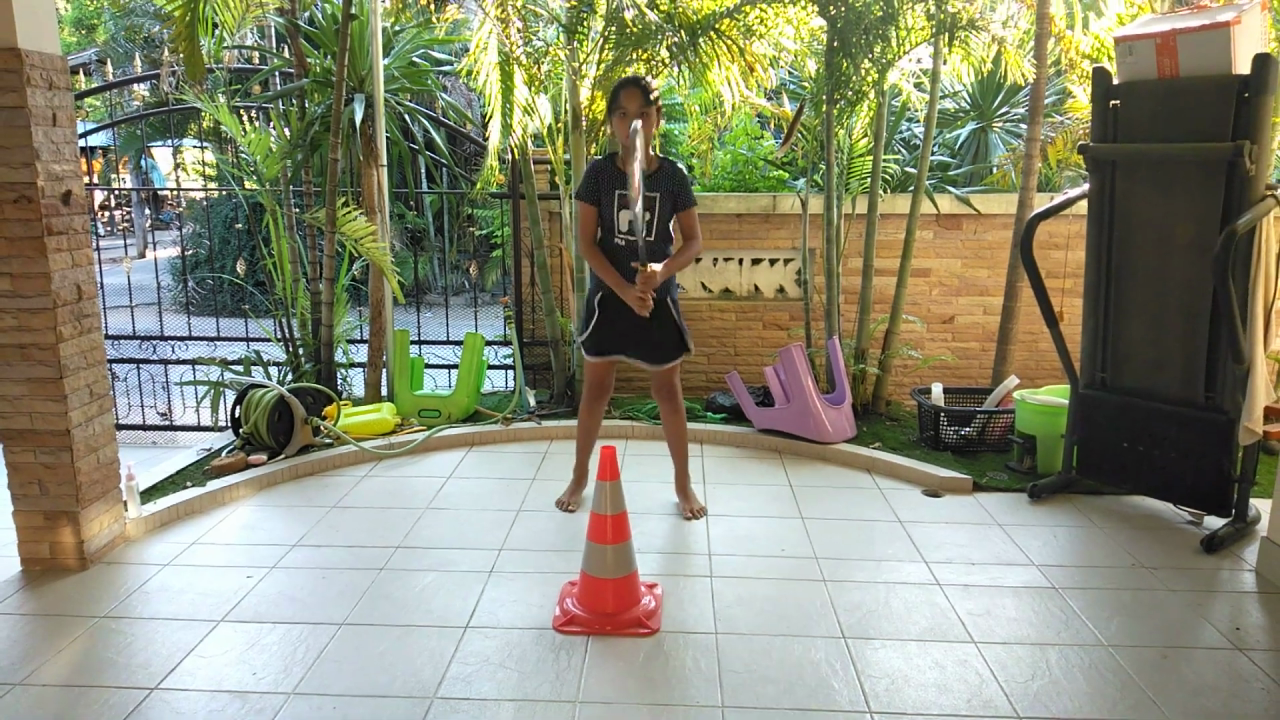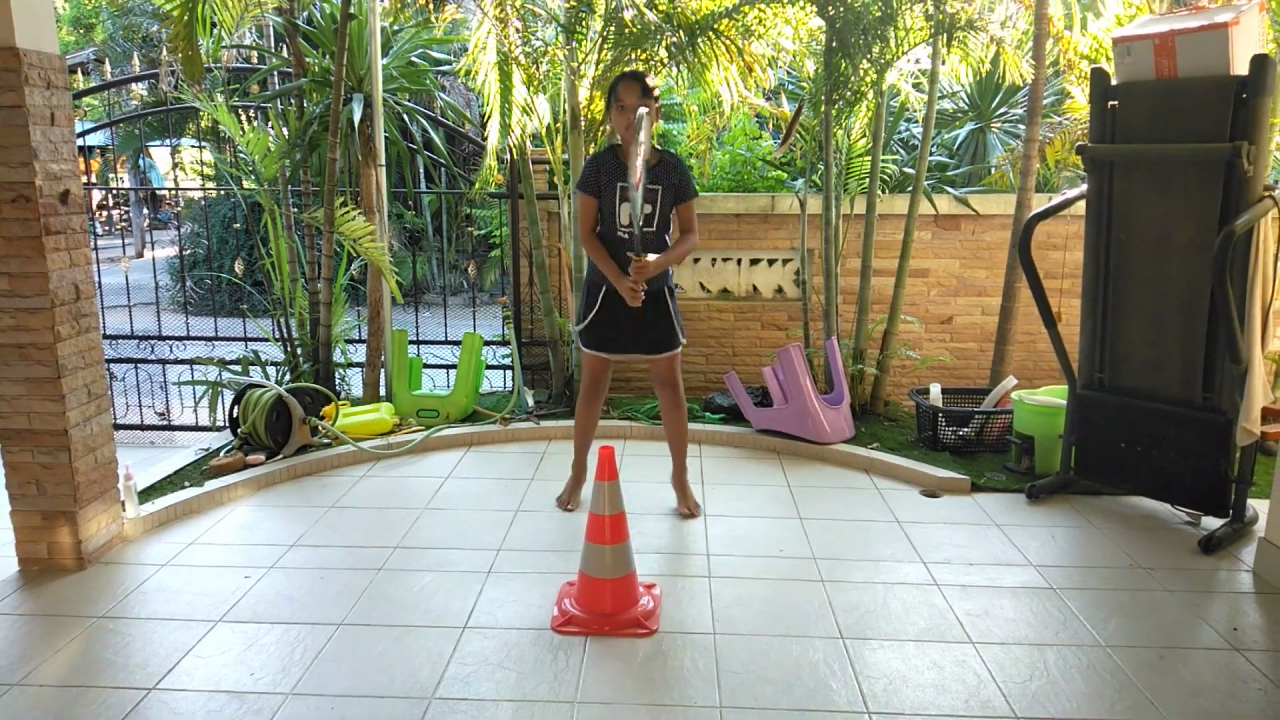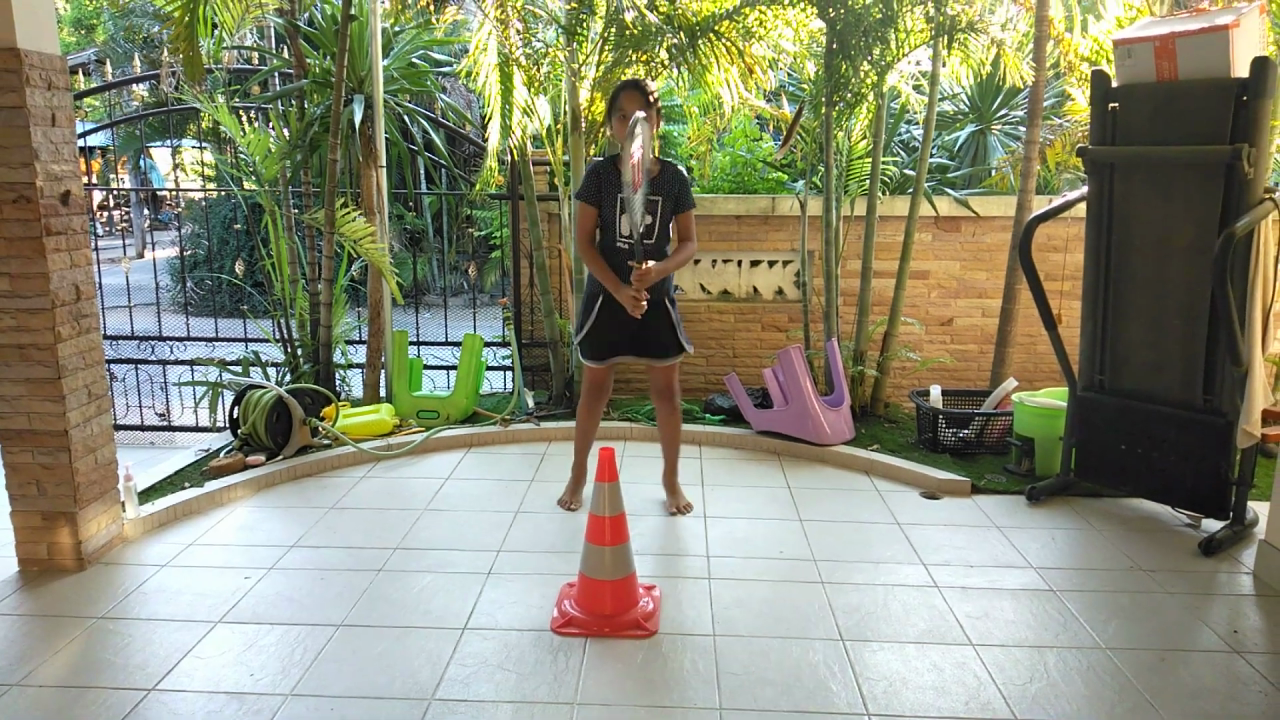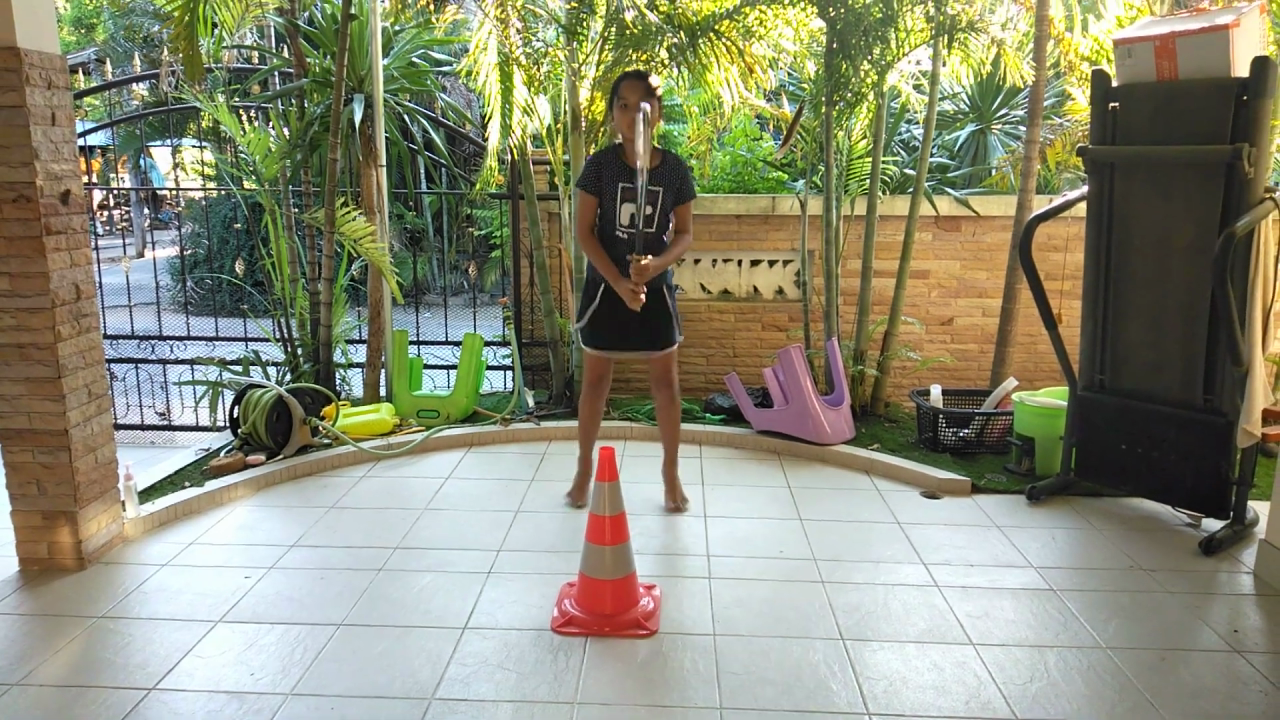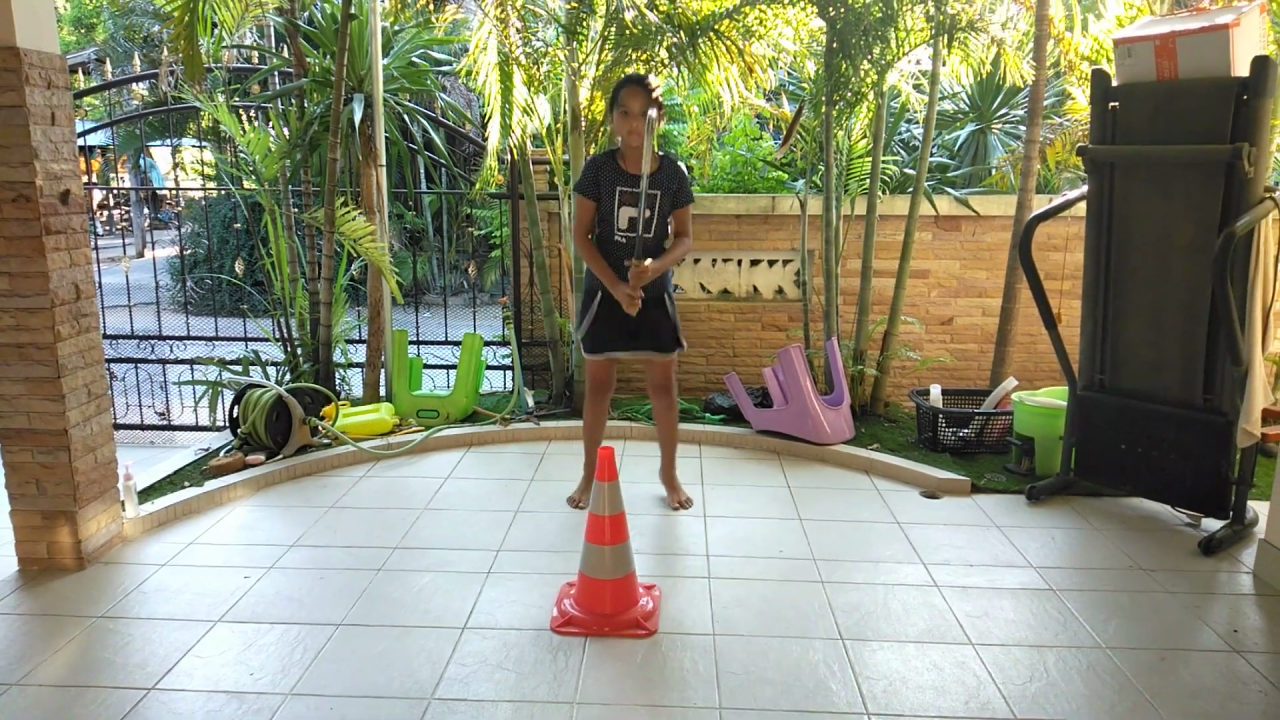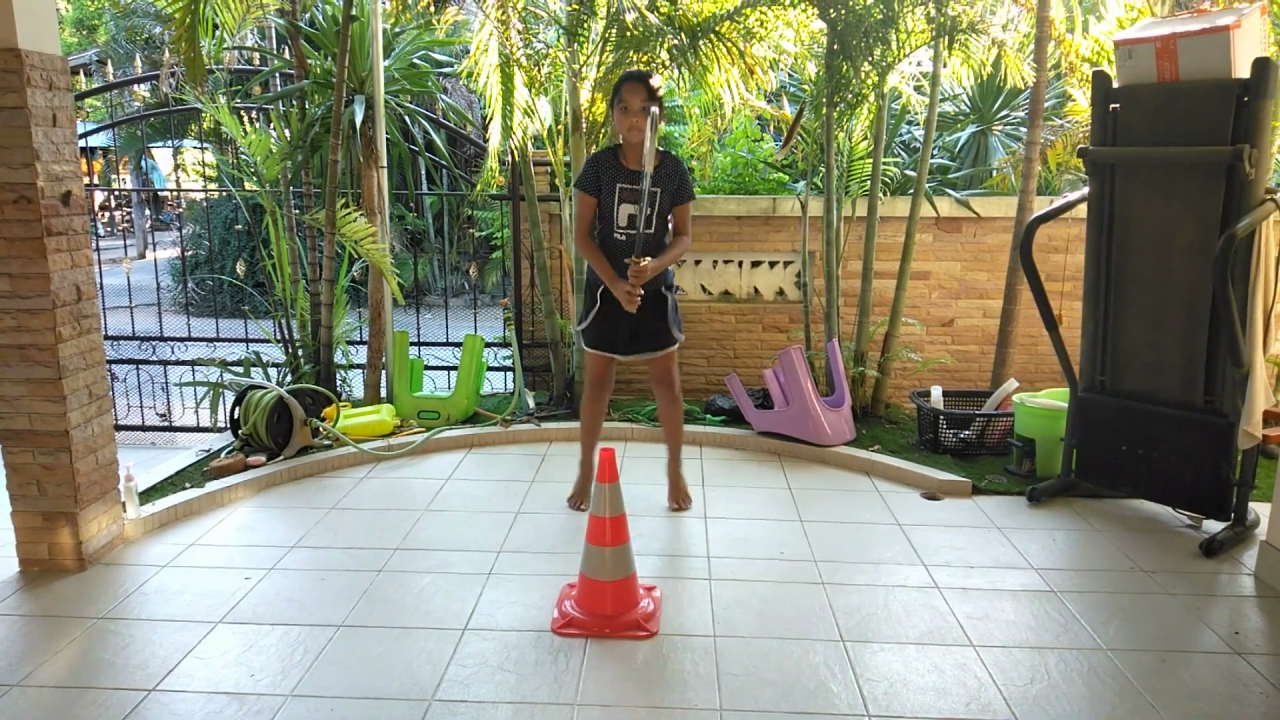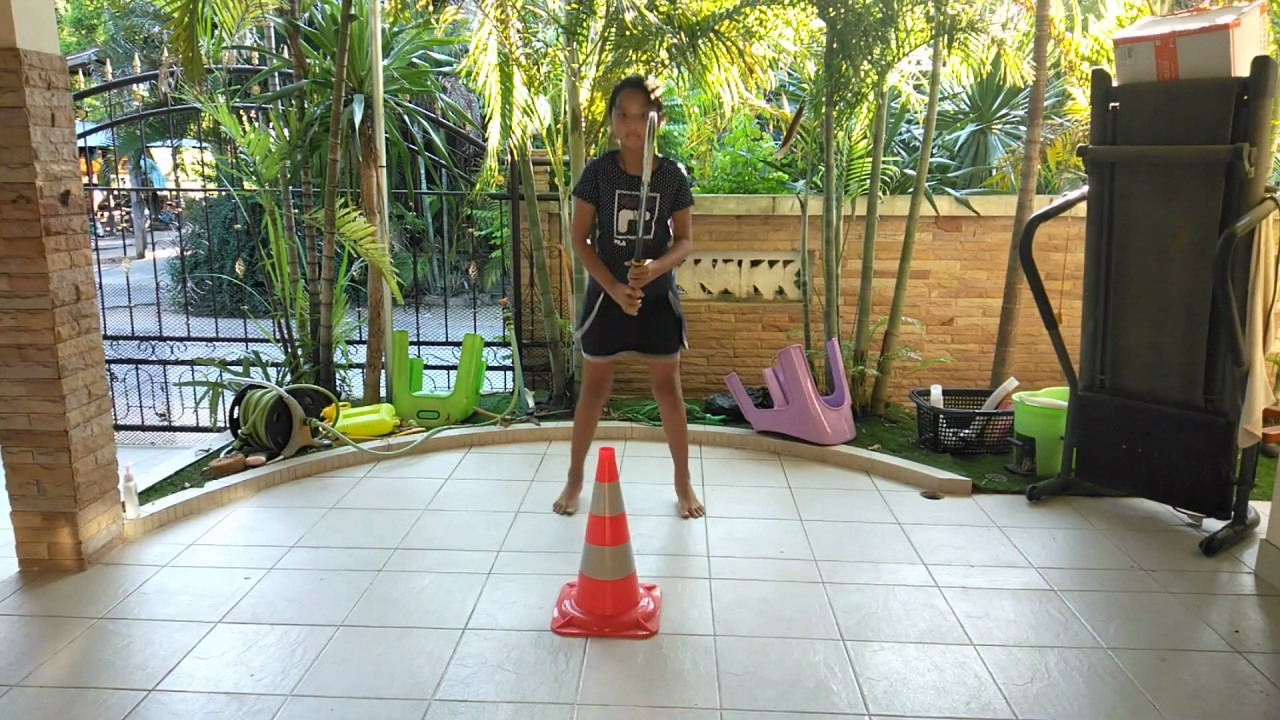
dt=0.1s
person 1, frame 1
left shoulder: (673, 175)
right shoulder: (599, 173)
left elbow: (693, 241)
right elbow: (587, 242)
left wrist: (663, 270)
right wrist: (624, 289)
left hip: (659, 298)
right hip: (607, 296)
left knee: (667, 394)
right knee: (596, 389)
left ankle: (683, 481)
right ankle: (579, 475)
person 1, frame 2
left shoulder: (674, 168)
right shoulder: (599, 165)
left elbow: (690, 234)
right elbow: (586, 233)
left wrist: (660, 262)
right wrist: (620, 281)
left hip: (656, 290)
right hip: (605, 288)
left knee: (669, 384)
right knee: (593, 384)
left ankle: (680, 478)
right ankle: (578, 473)
person 1, frame 3
left shoulder: (674, 178)
right shoulder: (599, 174)
left elbow: (688, 242)
right elbow: (584, 241)
left wrist: (659, 270)
right wrist: (619, 290)
left hip: (657, 298)
right hip: (605, 297)
left knee: (666, 392)
right knee: (594, 391)
left ankle: (671, 478)
right ankle: (578, 474)
person 1, frame 4
left shoulder: (675, 169)
right shoulder: (600, 164)
left elbow: (685, 234)
right elbow: (584, 232)
left wrist: (656, 264)
right wrist: (618, 281)
left hip: (656, 289)
right hip: (605, 287)
left knee: (665, 381)
right knee: (595, 381)
left ankle: (671, 472)
right ankle: (584, 468)
person 1, frame 5
left shoulder: (673, 174)
right shoulder: (597, 168)
left elbow: (684, 238)
right elbow: (581, 236)
left wrist: (655, 267)
right wrist: (615, 286)
left hip: (655, 294)
right hip: (604, 292)
left knee: (663, 387)
right knee: (599, 387)
left ankle: (669, 471)
right ankle: (590, 473)
person 1, frame 6
left shoulder: (673, 169)
right shoulder: (599, 165)
left elbow: (684, 235)
right elbow: (582, 232)
left wrist: (656, 265)
right wrist: (614, 283)
left hip: (655, 291)
right hip: (605, 288)
left knee: (666, 381)
right knee: (598, 382)
left ankle: (675, 471)
right ankle: (586, 471)
person 1, frame 7
left shoulder: (672, 175)
right shoulder: (598, 171)
left elbow: (684, 240)
right elbow: (580, 239)
left wrist: (657, 267)
right wrist: (613, 287)
left hip: (658, 295)
right hip: (606, 295)
left knee: (668, 388)
right knee: (594, 389)
left ankle: (683, 480)
right ankle: (575, 476)
